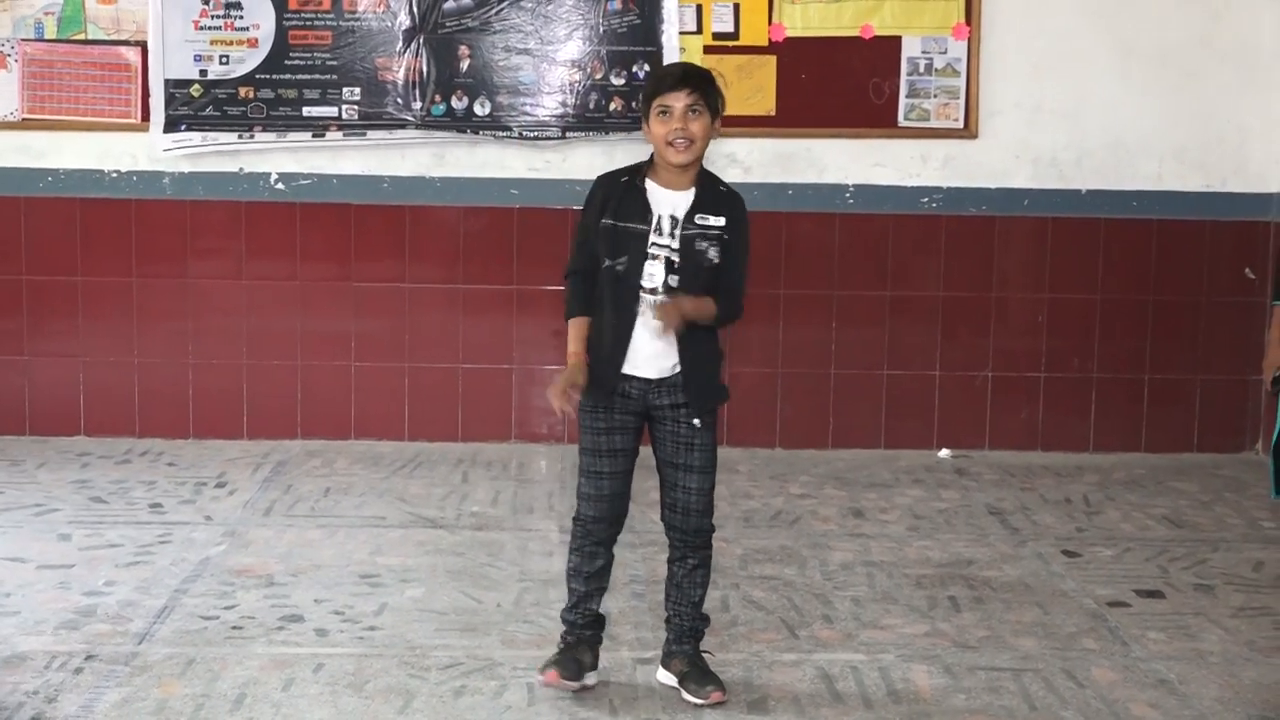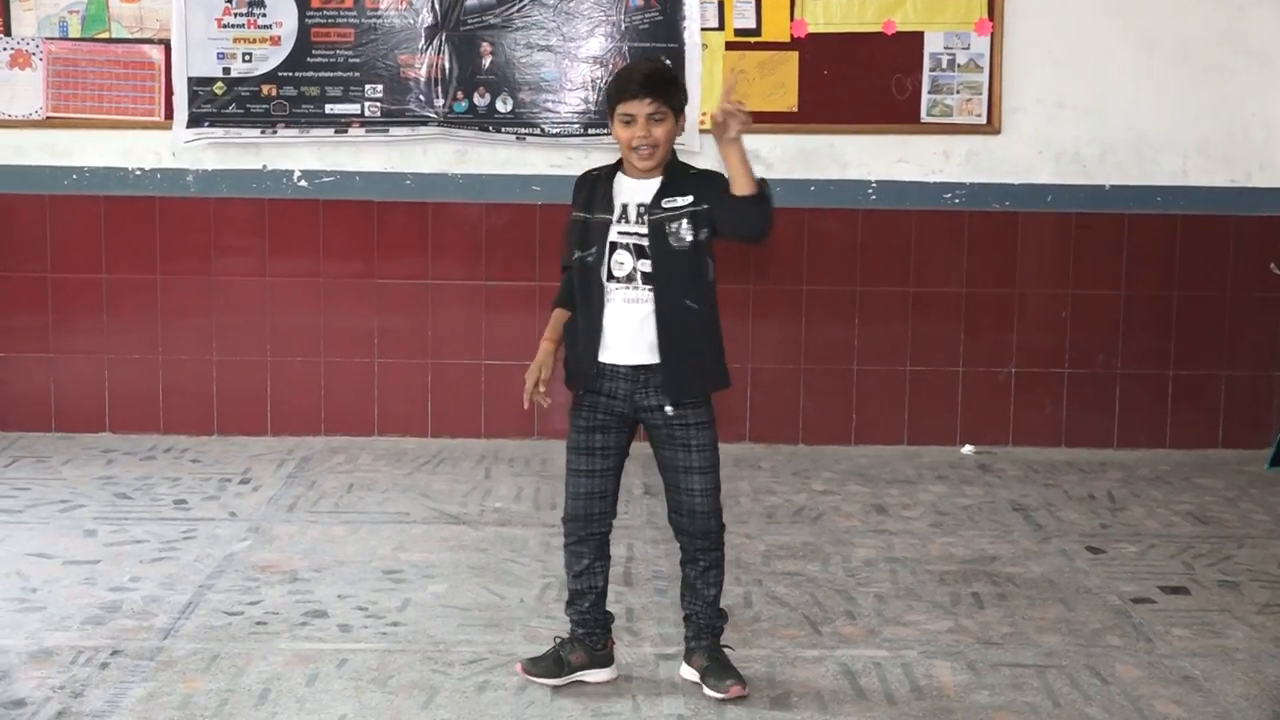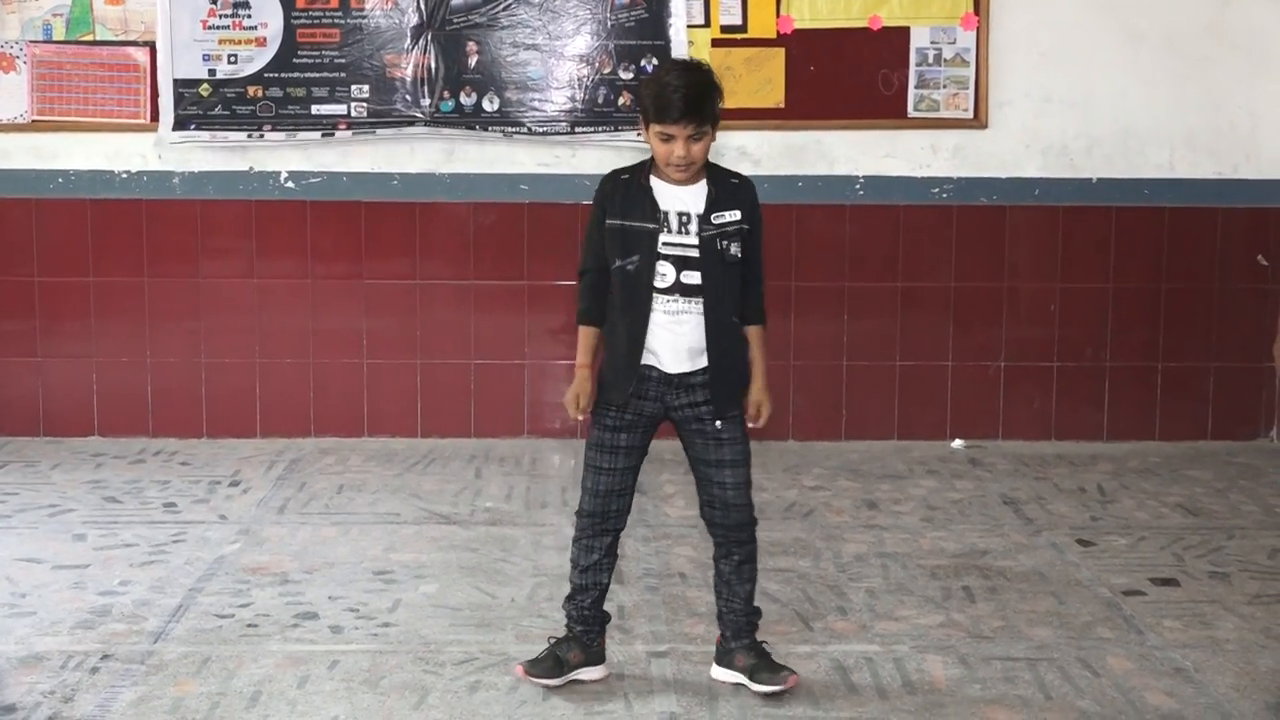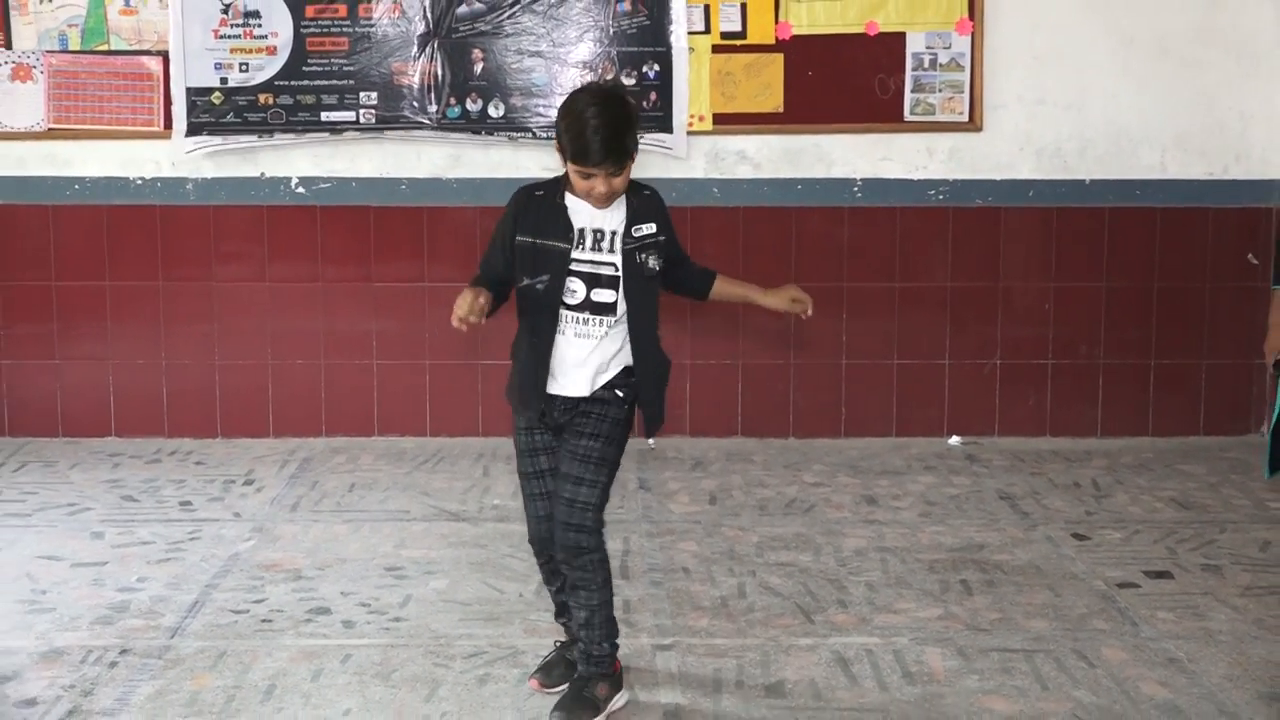
dt=1s
person 1, frame 1
left shoulder: (725, 206)
right shoulder: (610, 193)
left elbow: (730, 301)
right elbow: (582, 285)
left wrist: (687, 308)
right wrist: (573, 364)
left hip: (688, 388)
right hip: (613, 383)
left knee: (690, 524)
right knee: (595, 515)
left ankle: (681, 653)
right ankle: (578, 641)
person 1, frame 2
left shoulder: (699, 190)
right shoulder: (591, 190)
left elbow: (755, 226)
left wrist: (734, 150)
right wrist: (545, 352)
left hip: (675, 384)
right hip: (599, 381)
left knee: (699, 523)
right knee: (584, 519)
left ankle: (703, 647)
right ankle: (589, 643)
person 1, frame 3
left shoulder: (737, 196)
right shoulder: (618, 193)
left elbow: (749, 295)
right elbow: (594, 288)
left wrist: (758, 376)
right wrist: (583, 370)
left hip: (708, 382)
right hip: (629, 379)
left knee: (732, 515)
right knee: (599, 512)
left ankle: (738, 644)
right ankle: (583, 642)
person 1, frame 4
left shoulder: (647, 210)
right shoulder: (529, 208)
left elbow: (684, 276)
right elbow: (494, 278)
left wrist: (766, 297)
right wrist: (474, 300)
left hip: (609, 395)
right hip: (540, 393)
left knee: (578, 527)
right knee: (545, 531)
left ankle: (600, 668)
right ankle: (576, 634)
